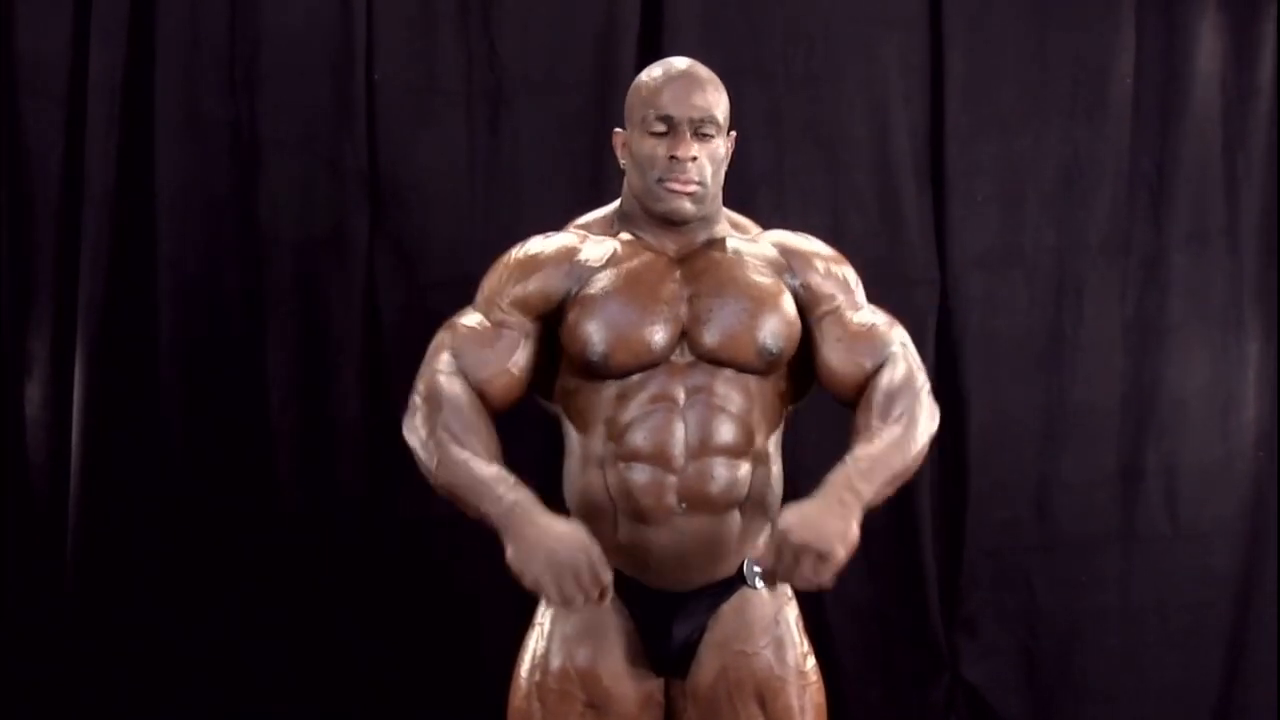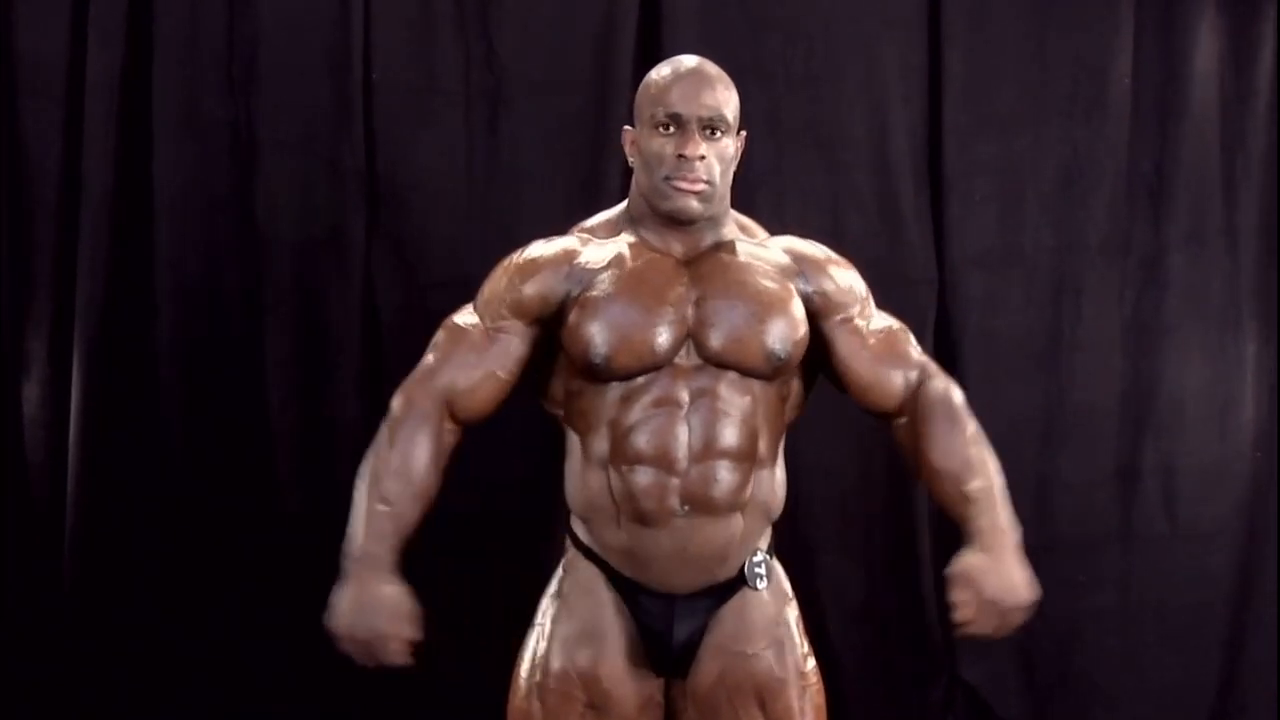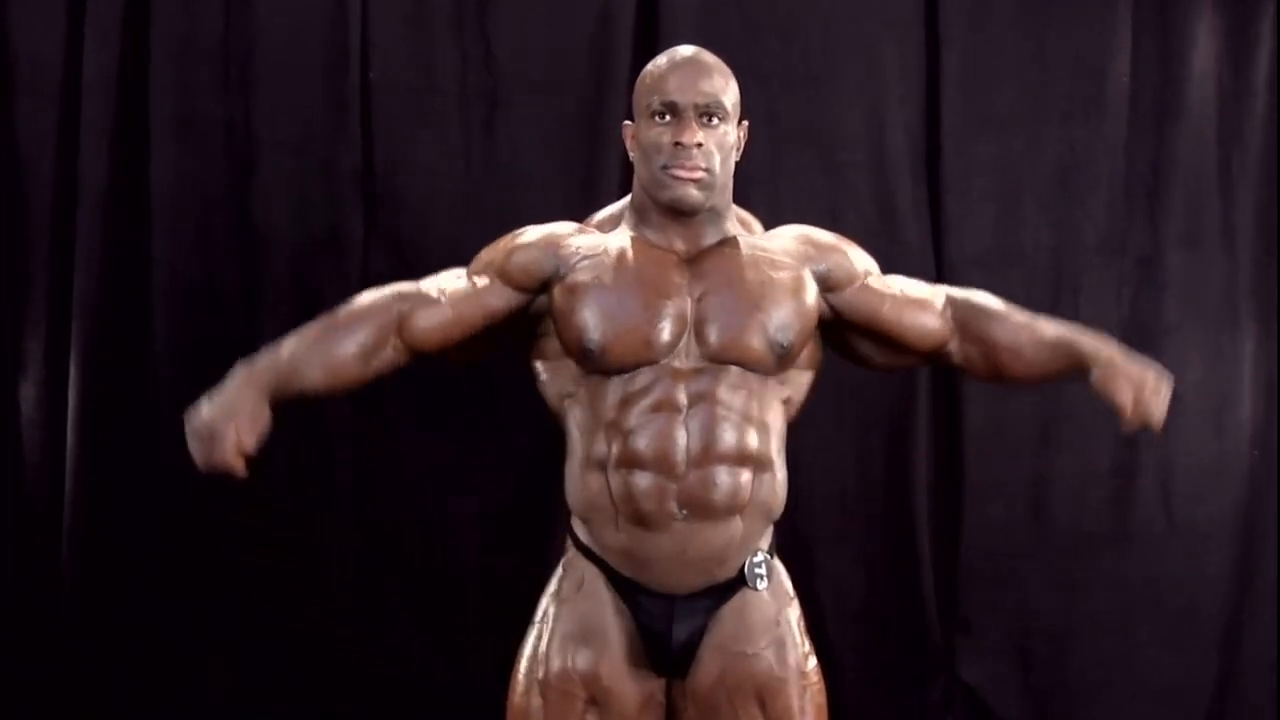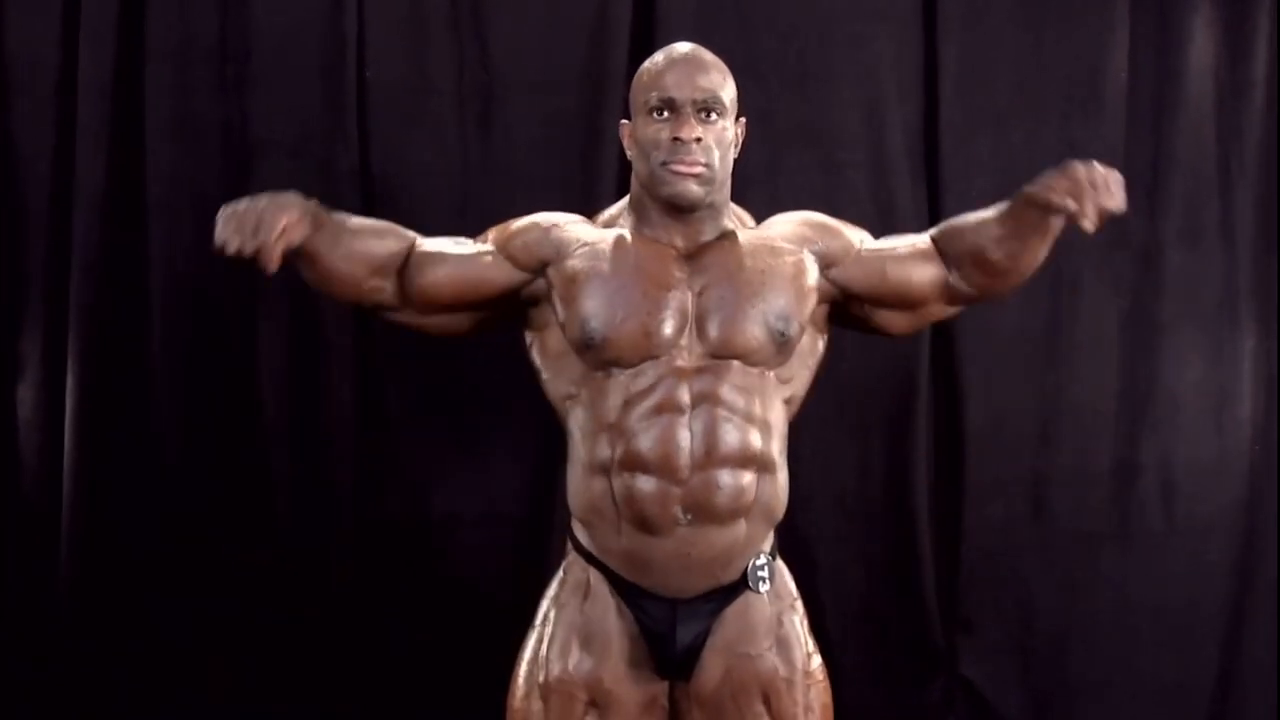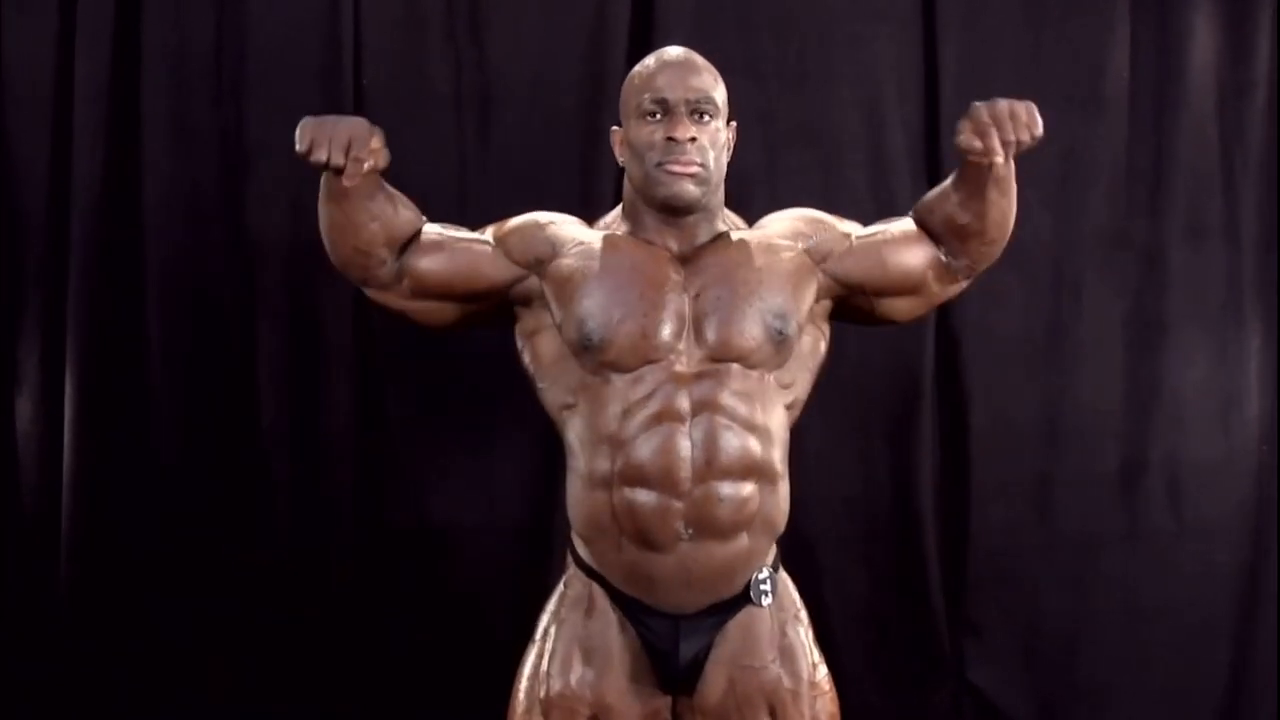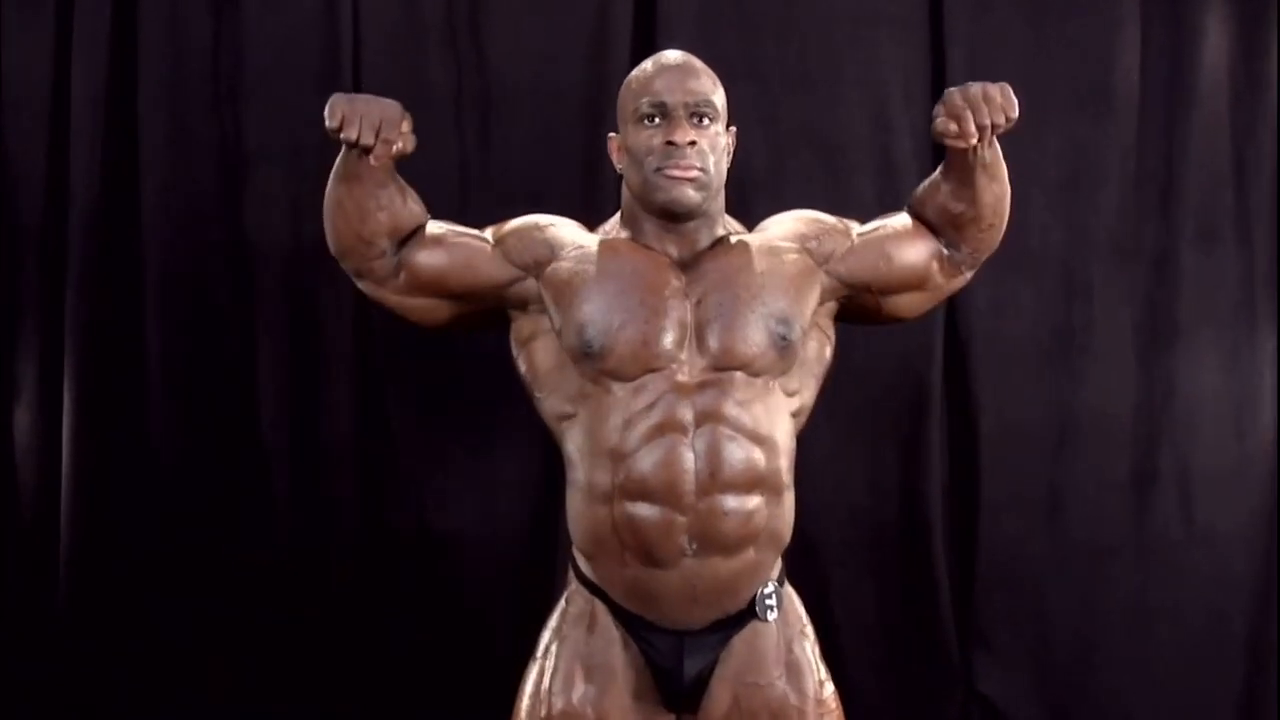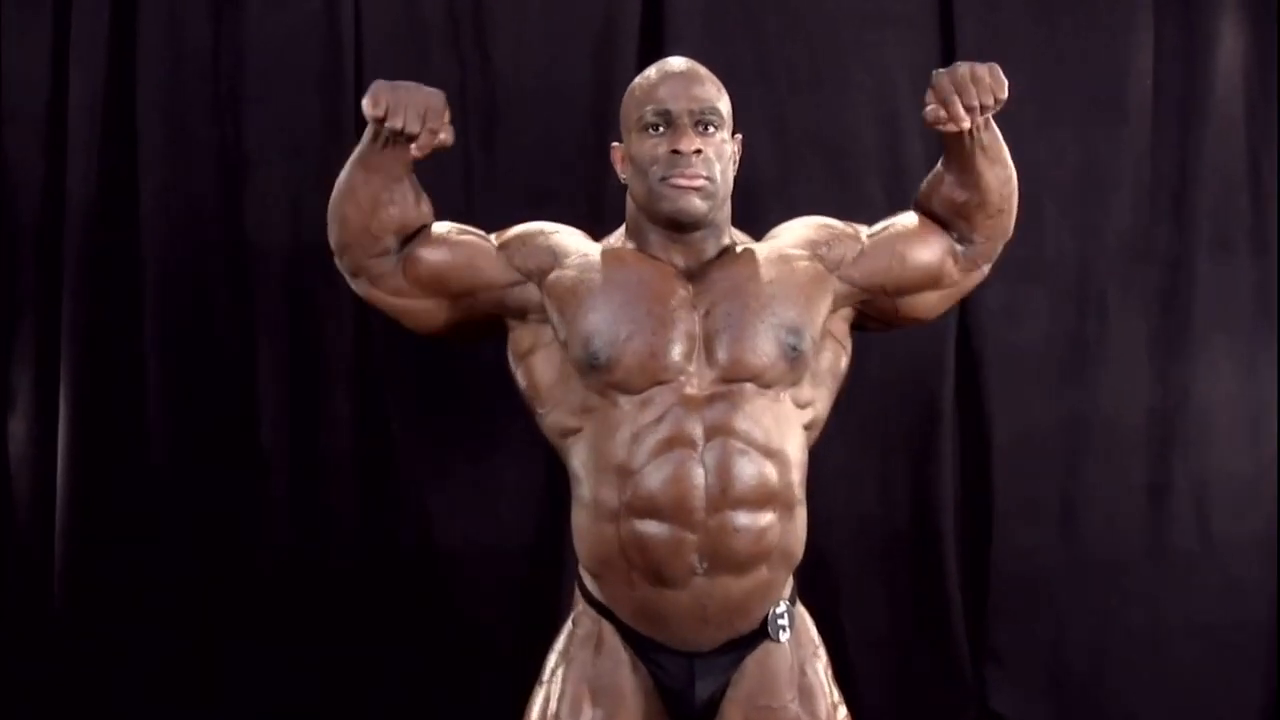
dt=0.2s
person 1, frame 1
left shoulder: (797, 268)
right shoulder: (551, 268)
left elbow: (903, 391)
right elbow: (439, 402)
left wrist: (843, 499)
right wrist: (519, 517)
left hip: (746, 603)
right hip: (596, 602)
person 1, frame 2
left shoulder: (805, 273)
right shoulder: (553, 271)
left elbow: (923, 396)
right elbow: (430, 404)
left wrist: (992, 535)
right wrist: (370, 562)
left hip: (746, 605)
right hip: (598, 602)
person 1, frame 3
left shoulder: (806, 264)
right shoulder: (557, 259)
left elbow: (954, 323)
right elbow: (397, 320)
left wrist: (1092, 352)
right wrist: (256, 378)
left hip: (747, 606)
right hip: (597, 603)
person 1, frame 4
left shoulder: (802, 255)
right shoulder: (557, 254)
left elbow: (955, 267)
right elbow: (398, 270)
left wrist: (1040, 206)
right wrist: (307, 223)
left hip: (749, 606)
right hip: (601, 602)
person 1, frame 5
left shoulder: (799, 256)
right shoulder: (552, 258)
left elbow: (951, 249)
right elbow: (388, 259)
left wrist: (987, 166)
right wrist: (348, 178)
left hip: (751, 617)
right hip: (601, 616)
person 1, frame 6
left shoulder: (804, 259)
right shoulder: (550, 264)
left elbow: (953, 243)
right elbow: (381, 256)
left wrist: (972, 150)
right wrist: (364, 159)
left hip: (757, 633)
right hip: (605, 633)
person 1, frame 7
left shoulder: (814, 270)
right shoulder: (551, 274)
left elbow: (968, 239)
right elbow: (377, 256)
left wrist: (972, 134)
right wrist: (382, 143)
left hip: (766, 654)
right hip: (613, 655)
